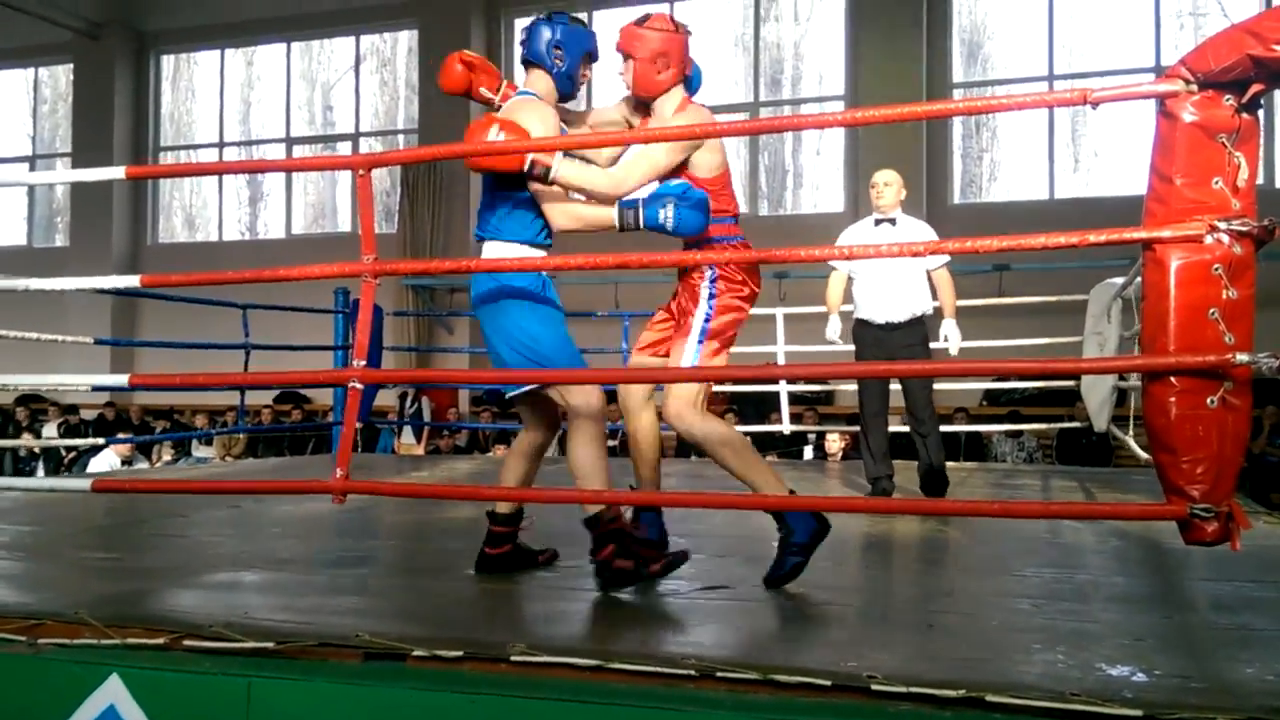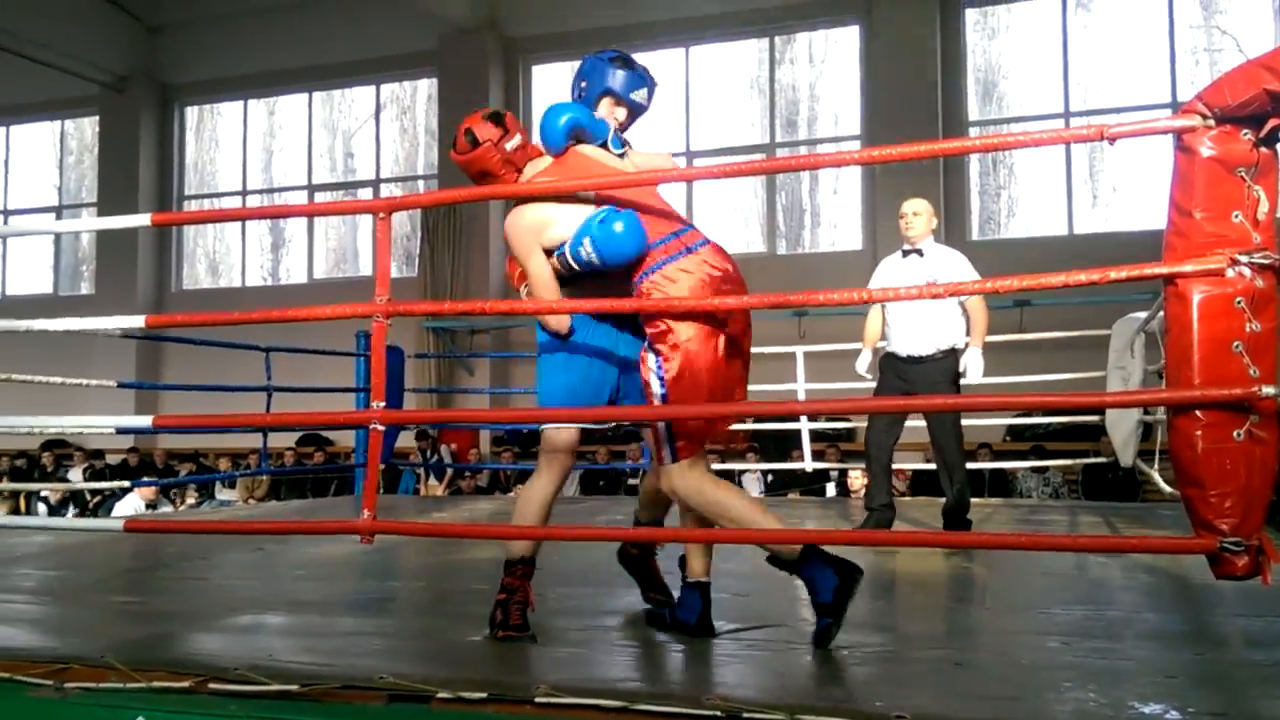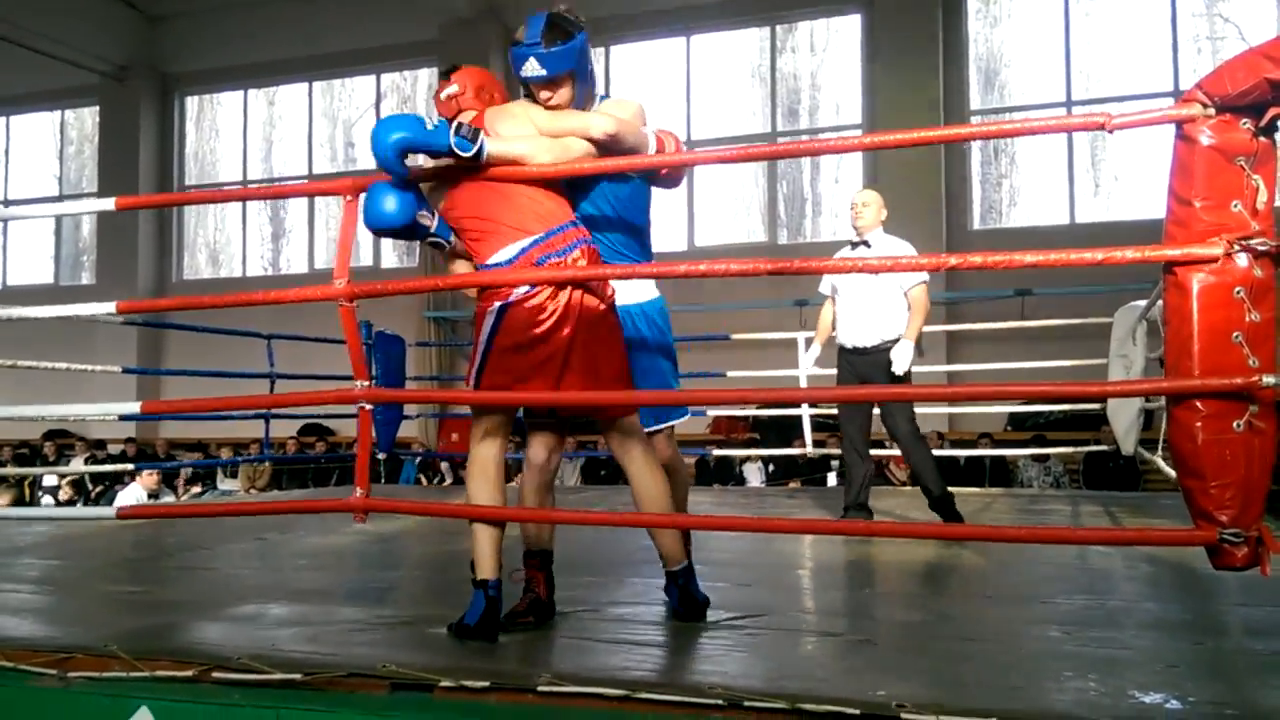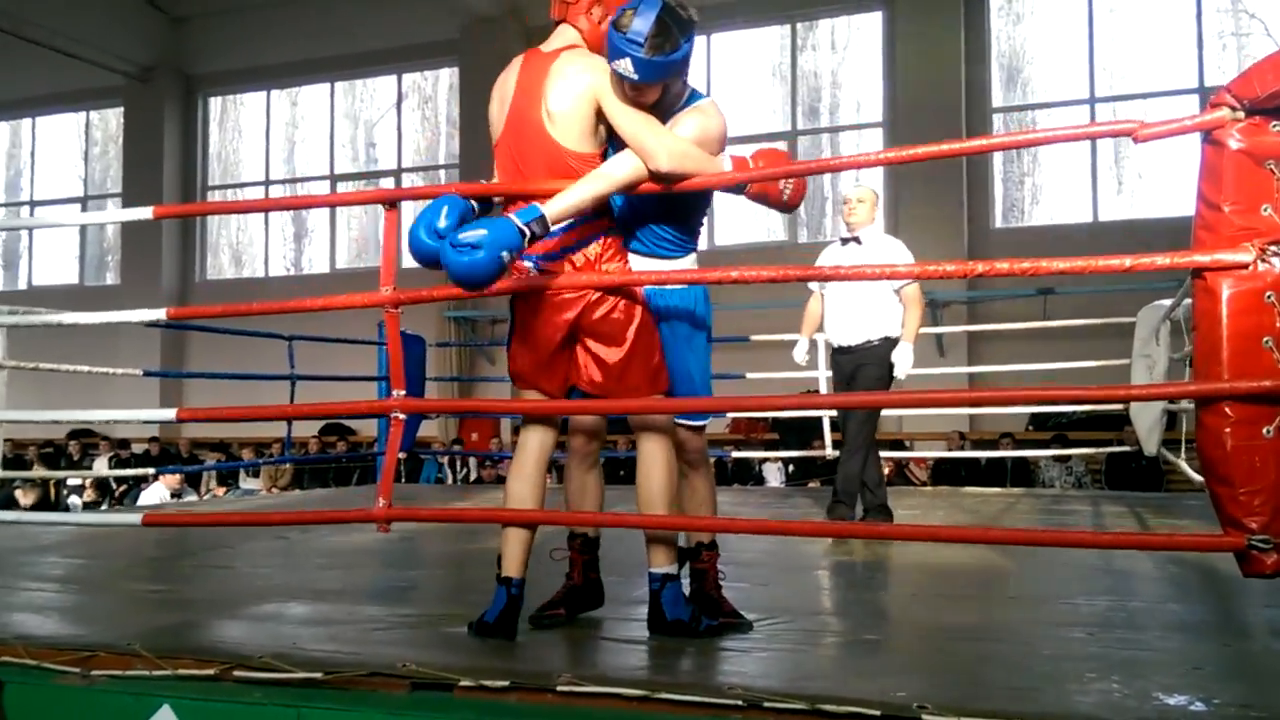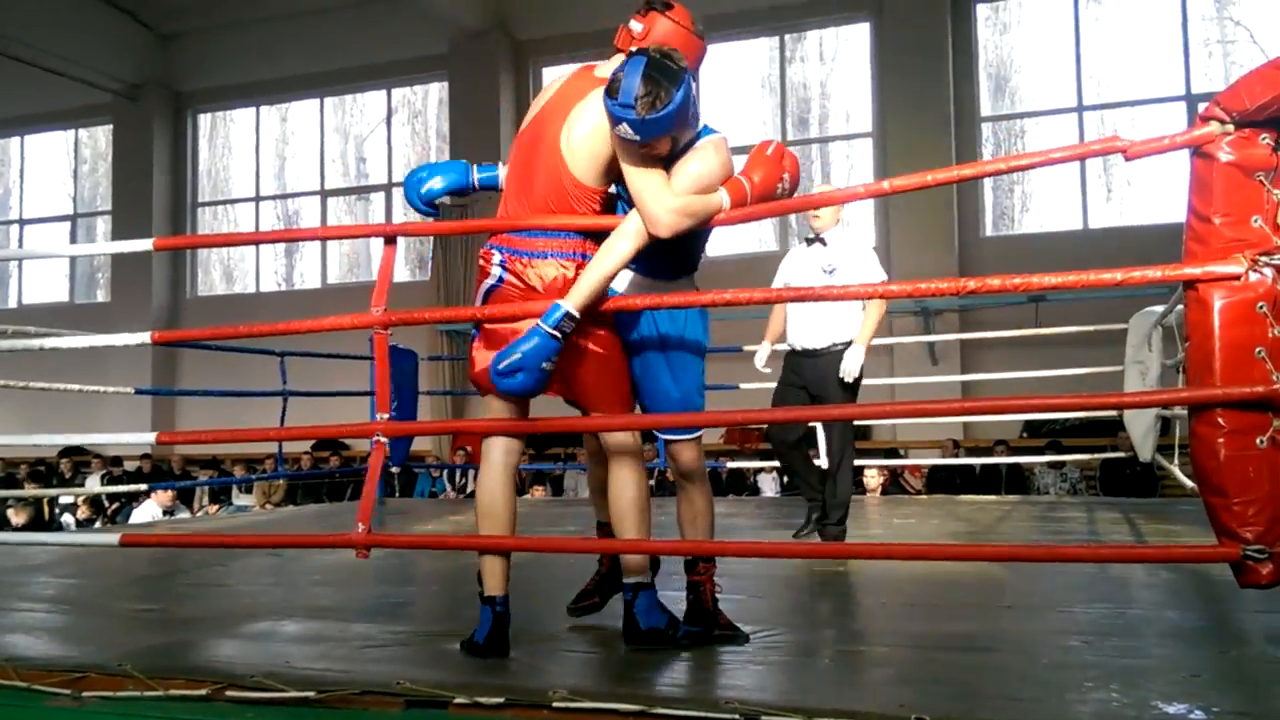
dt=0.5s
person 1, frame 1
left shoulder: (691, 122)
right shoulder: (647, 115)
left elbow: (614, 187)
left wrist: (534, 161)
left hip: (718, 277)
right hip: (695, 277)
left knee: (680, 409)
right knee: (634, 399)
left ankle: (797, 520)
right ankle: (648, 526)
person 1, frame 2
left shoulder: (523, 220)
right shoulder: (588, 152)
left hip: (674, 300)
right hip: (718, 270)
left knee: (682, 475)
right knee: (688, 450)
left ankle: (819, 565)
right ankle: (694, 600)
person 1, frame 3
right shoulder: (512, 117)
left hip: (512, 293)
right hip: (578, 272)
left knee: (487, 439)
right knee: (627, 434)
left ankle: (485, 599)
right ankle: (681, 581)
person 1, frame 4
left shoulder: (507, 78)
right shoulder: (592, 70)
left elbow: (511, 175)
left hip: (532, 272)
right hip: (596, 267)
left knee: (537, 430)
right knee: (652, 426)
left ankle: (507, 595)
right ankle: (666, 593)
person 1, frame 5
left shoulder: (561, 85)
right elbow: (663, 218)
right wrist: (742, 190)
left hip: (504, 273)
right hip: (567, 283)
left knee: (501, 442)
right knee: (620, 439)
left ankle: (493, 614)
right ankle: (638, 596)
person 2, frame 1
left shoulder: (518, 110)
right shoulder: (535, 113)
right elbow: (560, 216)
right wrist: (639, 212)
left hip: (519, 281)
right hip: (512, 281)
left knee: (539, 420)
right knee: (587, 406)
left ankle: (499, 542)
right ankle: (615, 550)
person 2, frame 2
right shoulder: (541, 171)
right elbow: (531, 271)
left hip: (632, 328)
right hip: (578, 331)
right knee: (557, 455)
left ankle: (640, 550)
right ankle: (513, 594)
person 2, frame 3
left shoulder: (622, 115)
left elbow: (567, 157)
left hip: (631, 307)
left knee: (659, 448)
right knee: (540, 453)
left ankle: (677, 555)
right ankle: (538, 587)
person 2, frame 4
left shoulder: (704, 120)
left elbow: (629, 172)
left hip: (670, 296)
left knee: (689, 442)
right knee: (582, 432)
left ankle: (705, 584)
right ankle: (582, 576)
person 2, frame 5
left shoulder: (709, 157)
right shoulder: (626, 128)
left elbow: (645, 229)
left hip: (666, 315)
right hip: (606, 297)
left knee: (685, 455)
right knee: (598, 439)
left ankle: (702, 599)
right ankle: (612, 559)
person 3, frame 1
left shoulder: (920, 232)
right shoulder: (852, 235)
left elbow: (941, 276)
right elbow: (837, 278)
left wrist: (949, 318)
right wrist: (833, 315)
left hip: (911, 331)
right hip: (869, 331)
left knee: (921, 406)
right knee: (872, 409)
left ankle: (934, 481)
right ankle: (880, 480)
person 3, frame 2
left shoulder: (952, 261)
right shoulder: (887, 266)
left elbow: (976, 307)
right elbow: (876, 311)
left wrist: (974, 348)
right wrist: (867, 350)
left hip: (939, 365)
right hip: (895, 365)
left knee: (947, 444)
right knee: (877, 437)
left ankle: (956, 520)
right ankle: (879, 510)
person 3, frame 3
left shoulder: (899, 251)
right shoulder: (840, 258)
left elbow: (919, 302)
right elbow: (830, 305)
left wrist: (907, 343)
right wrist: (817, 343)
left hip: (888, 356)
right hip: (850, 357)
left knee: (904, 431)
right knee: (852, 435)
left ankle: (942, 503)
right ankle: (856, 509)
person 3, frame 4
left shoulder: (890, 249)
right shoulder: (829, 254)
left elbow: (913, 300)
right elbow: (817, 299)
left wrist: (906, 344)
right wrist: (805, 338)
left hip: (876, 353)
right hip: (841, 355)
left knee: (858, 431)
right knee: (854, 433)
left ankle: (842, 507)
right ankle: (876, 509)
person 3, frame 5
left shoulder: (856, 250)
right shoulder: (794, 256)
left elbow: (877, 302)
right elbow: (781, 303)
left wrist: (860, 346)
right wrist: (767, 343)
left hip: (837, 358)
right hip: (798, 359)
left knee: (838, 443)
right knee: (780, 434)
left ankle: (834, 523)
right ankle: (818, 500)
